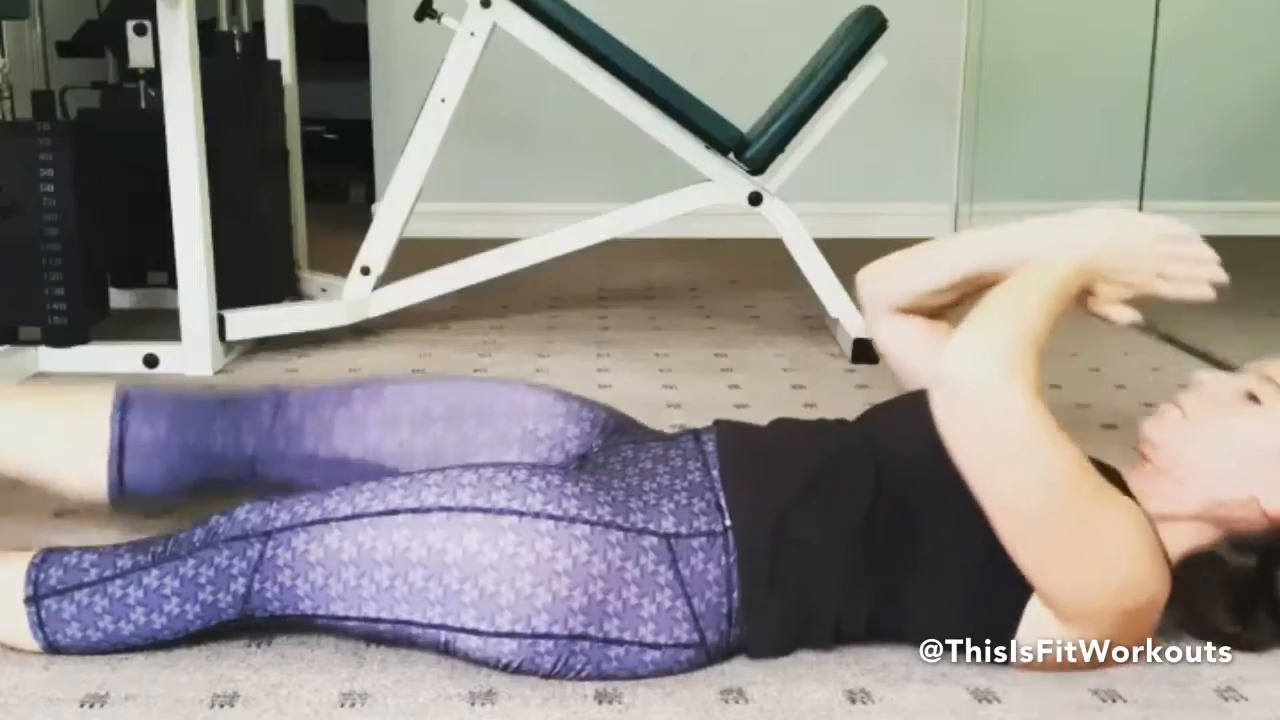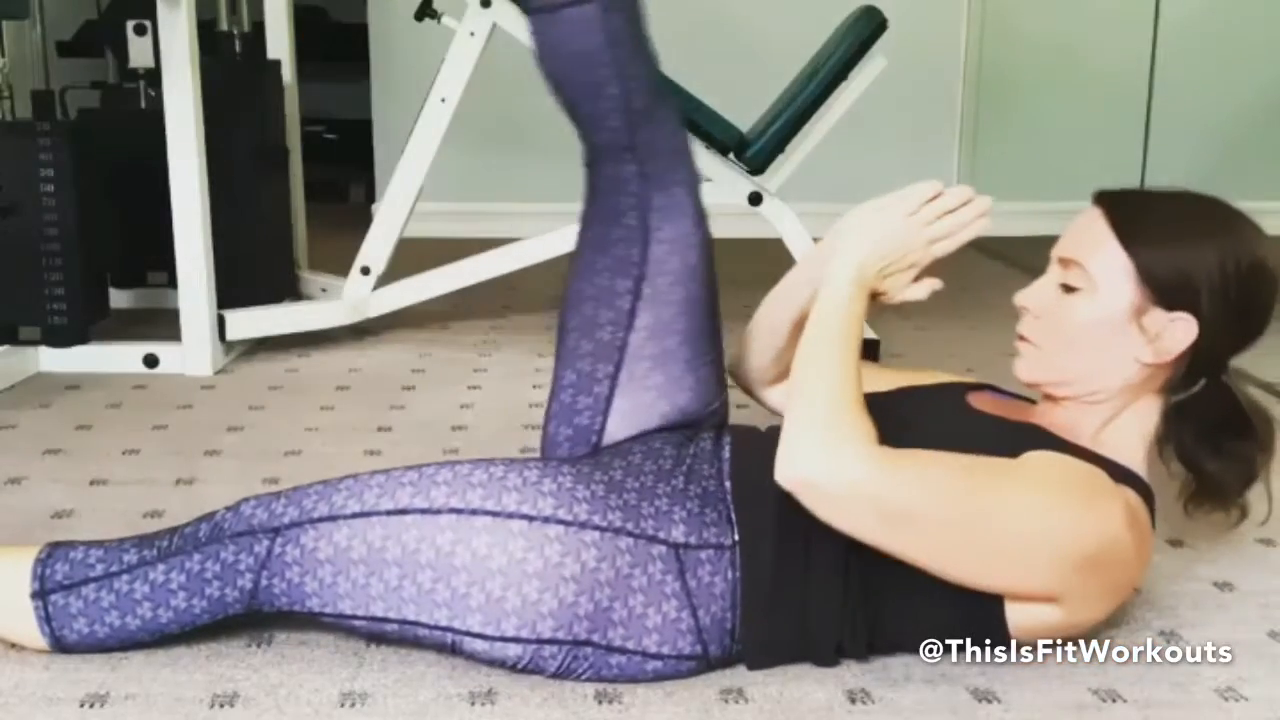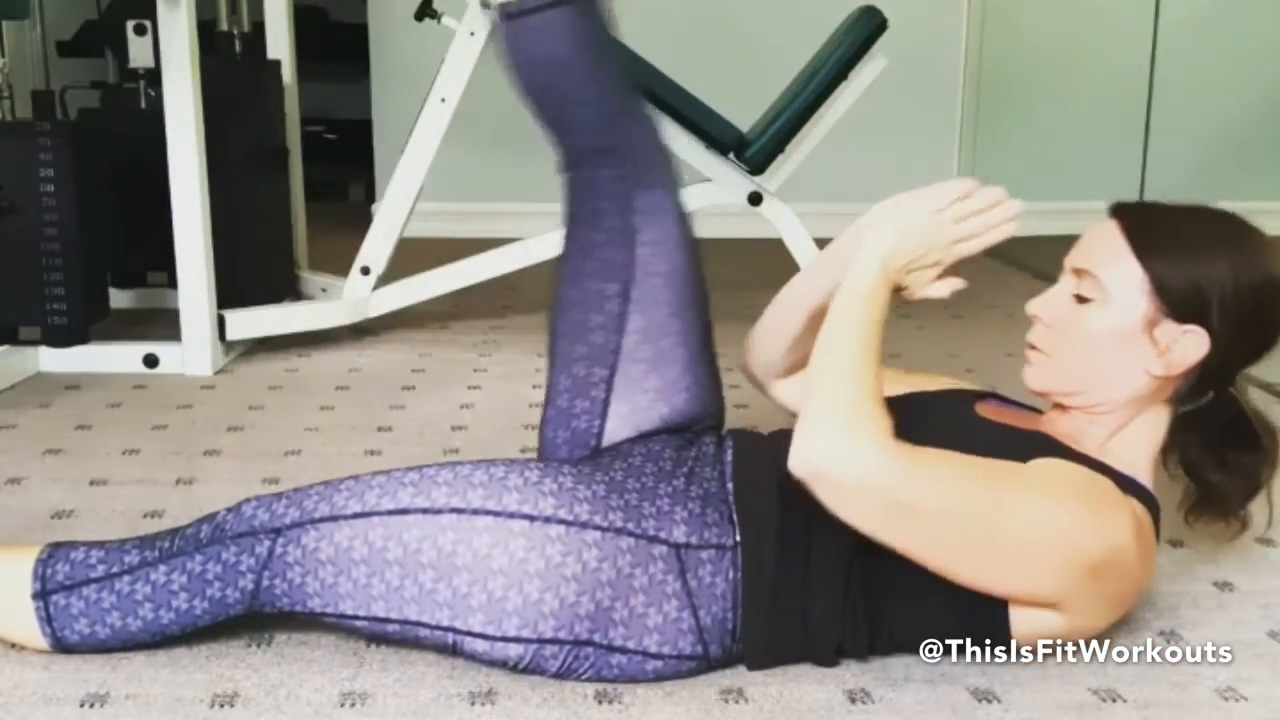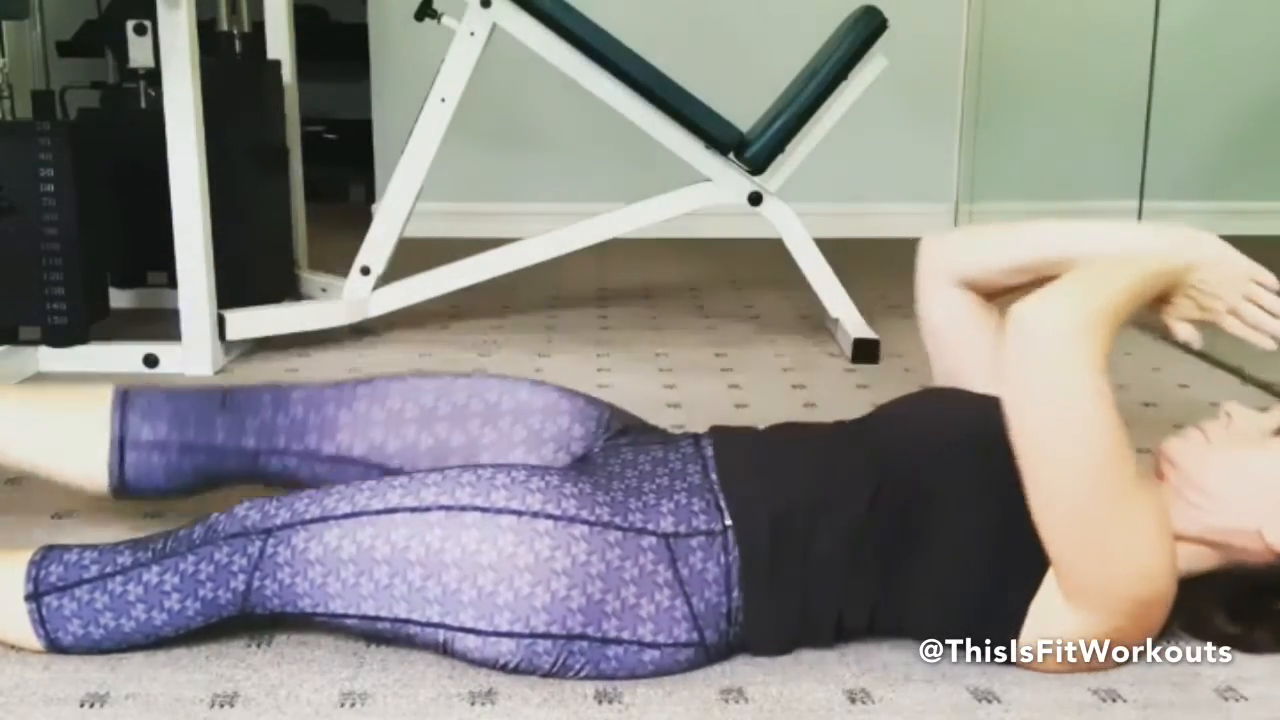
dt=0.7s
person 1, frame 1
left shoulder: (1113, 576)
right shoulder: (1059, 485)
left elbow: (974, 377)
right elbow: (889, 292)
left wrist: (1076, 262)
right wrist: (1079, 238)
left hip: (673, 569)
right hip: (661, 468)
left knee: (256, 554)
right knee: (254, 430)
person 1, frame 2
left shoulder: (1092, 526)
right shoulder: (1030, 418)
left elbow: (824, 467)
right elbow: (768, 368)
left wrist: (854, 269)
right wrist: (838, 259)
left hip: (667, 577)
right hip: (664, 468)
left knee: (261, 543)
right knee: (638, 156)
person 1, frame 3
left shoulder: (1093, 536)
right shoulder: (1034, 429)
left elbow: (837, 462)
right elbow: (779, 363)
left wrist: (875, 267)
right wrist: (857, 256)
left hip: (670, 579)
right hip: (669, 470)
left knee: (263, 545)
right knee: (619, 165)
person 1, frame 4
left shoulder: (1117, 580)
right shoulder: (1052, 477)
left elbow: (1050, 334)
right elbow: (949, 265)
left wrist: (1160, 265)
right wrist: (1154, 246)
left hip: (668, 568)
right hip: (657, 467)
left knee: (245, 552)
right knee: (257, 422)
